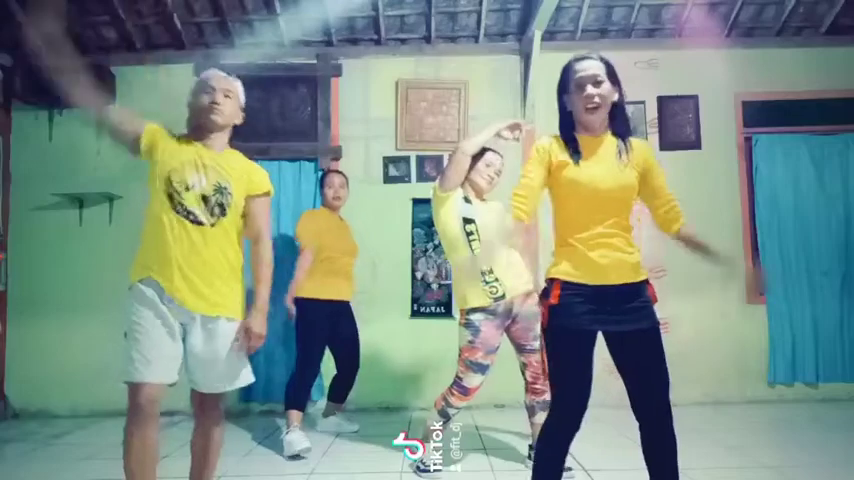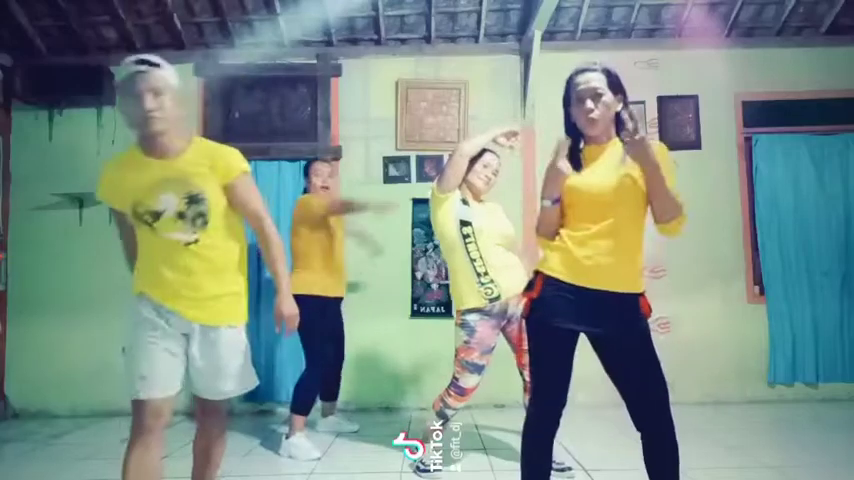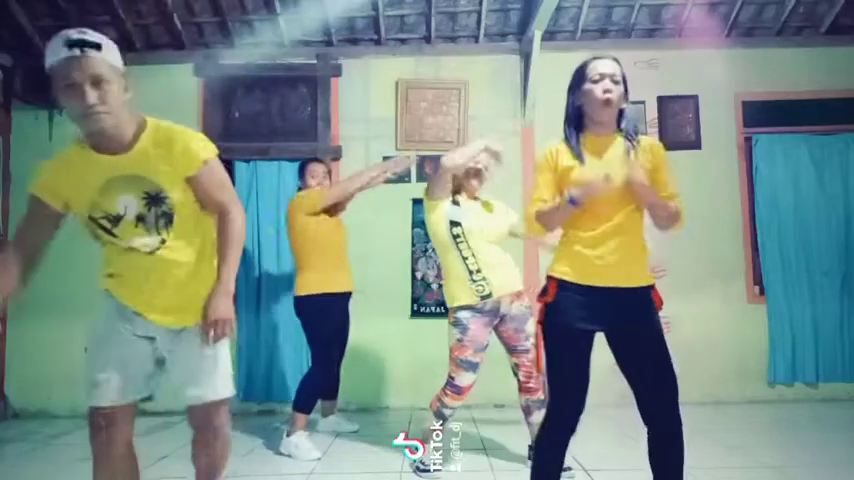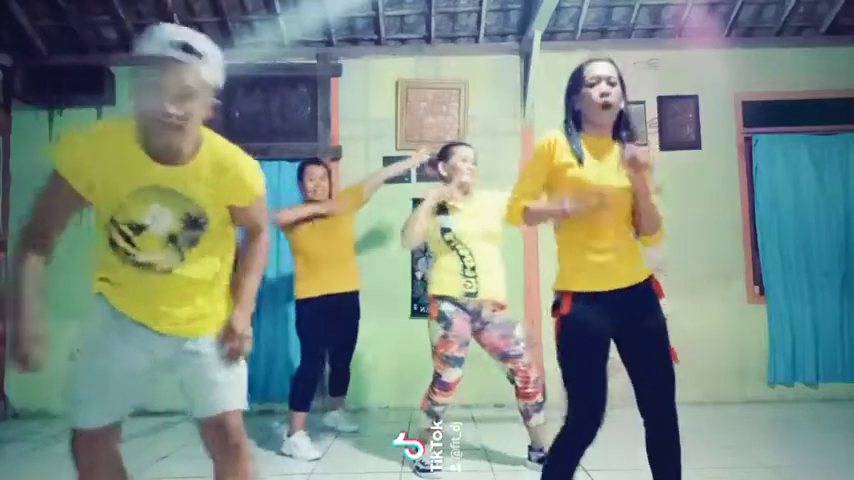
dt=0.4s
person 1, frame 1
left shoulder: (252, 175)
right shoulder: (160, 145)
left elbow: (261, 247)
right elbow: (96, 106)
left wrist: (258, 309)
right wrist: (51, 45)
left hip: (219, 305)
right hip: (155, 295)
left knee: (210, 406)
right knee: (143, 402)
person 1, frame 2
left shoulder: (222, 161)
right shoulder: (117, 176)
left elbow: (263, 226)
right elbow: (132, 246)
left wrist: (284, 292)
left hip: (221, 307)
right hip: (154, 310)
left knee: (211, 410)
right knee: (149, 418)
person 1, frame 3
left shoulder: (180, 144)
right shoulder: (59, 171)
left elbow: (230, 213)
left wrist: (223, 294)
left hip: (196, 308)
right hip: (125, 310)
left knee: (210, 419)
right knee: (107, 424)
person 1, frame 4
left shoulder: (235, 170)
right shoulder: (90, 148)
left elbow: (257, 235)
right elbow: (40, 232)
left wrist: (241, 312)
right wrist: (23, 316)
left hip: (204, 322)
right hip: (120, 316)
left knee: (228, 437)
right knee: (92, 439)
person 2, frame 1
left shoulder: (637, 152)
right shoulder: (550, 149)
left elbow: (669, 219)
right elbow: (520, 209)
left wrist: (723, 259)
left hip: (630, 292)
right hip: (572, 292)
left knee: (655, 407)
right knee: (568, 410)
person 2, frame 2
left shoulder: (648, 151)
right shoulder: (564, 160)
left elbow: (672, 223)
right elbow: (545, 235)
left wrist: (647, 162)
right wrist: (553, 193)
left hip: (620, 299)
right hip: (557, 292)
left knee: (654, 411)
right knee: (546, 408)
person 2, frame 3
left shoulder: (645, 150)
right shoulder: (559, 152)
left elbow: (673, 220)
right elbow: (536, 218)
left wrist: (649, 197)
right wrist: (577, 196)
left hip: (632, 294)
right hip: (573, 292)
left knee: (663, 407)
right knee: (564, 410)
person 2, frame 4
left shoulder: (634, 156)
right shoulder: (555, 147)
left elbow: (650, 234)
right elbow: (517, 210)
left wrist: (642, 186)
right wrist: (569, 206)
left hip: (637, 292)
right hip: (581, 297)
left knee: (661, 406)
right knee: (586, 417)
person 3, frame 1
left shoulder: (498, 208)
right shoulder: (448, 198)
right elbow: (464, 149)
left wrist: (536, 293)
right wrist: (499, 127)
left hip: (522, 300)
right hip: (481, 309)
left knee: (538, 374)
right knee: (467, 384)
left ankle: (540, 449)
right ankle: (426, 448)
person 3, frame 2
left shoulder: (495, 210)
right shoulder: (445, 199)
right elbow: (462, 151)
right wrist: (497, 133)
left hip: (517, 300)
right hip: (477, 309)
left knee: (535, 374)
right knee: (464, 384)
right ankle: (425, 448)
person 3, frame 3
left shoulder: (494, 207)
right shoulder: (440, 201)
left elbow: (529, 230)
right elbow: (445, 163)
right wrist: (480, 146)
left hip: (511, 299)
right hip: (469, 307)
left knee: (530, 371)
right knee: (460, 382)
right ankle: (425, 449)
person 3, frame 4
left shoulder: (491, 201)
right shoulder: (434, 207)
right elbow: (408, 241)
right wrist: (433, 199)
left hip: (492, 303)
right hip: (449, 302)
left knee: (527, 372)
right knee: (445, 380)
left ankle: (539, 449)
right ankle: (423, 450)
person 4, frame 1
left shoulder: (344, 225)
right shoulder: (312, 217)
right elbow: (306, 258)
right wrist: (290, 294)
left hip: (341, 303)
right hip: (313, 301)
left knee: (350, 364)
right knee: (308, 363)
left ankle: (330, 416)
right ankle: (293, 432)
person 4, frame 2
left shoulder: (328, 212)
right shoulder: (306, 204)
left elbow: (341, 218)
right elbow: (340, 204)
left wrist: (362, 236)
right wrist: (369, 205)
left hip: (330, 297)
right hip: (309, 296)
left knee: (334, 359)
right knee: (318, 362)
left ankle: (329, 416)
right ankle: (294, 435)
person 4, frame 3
left shoulder: (329, 206)
right shoulder: (299, 203)
left elbow: (349, 191)
right elbow: (342, 189)
left wrist: (381, 174)
right wrist: (383, 167)
left hip: (338, 295)
right hip: (314, 296)
left knee: (333, 359)
right knee: (322, 361)
left ankle: (329, 416)
right ankle: (294, 435)
person 4, frame 4
left shoulder: (344, 201)
right shoulder: (298, 213)
left elbow: (379, 177)
right elbow: (277, 217)
left wrist: (413, 161)
right wrist: (316, 208)
left hip: (346, 297)
right hip: (310, 301)
left knee: (341, 359)
right knee: (312, 363)
left ankle: (335, 412)
right ankle: (295, 435)
